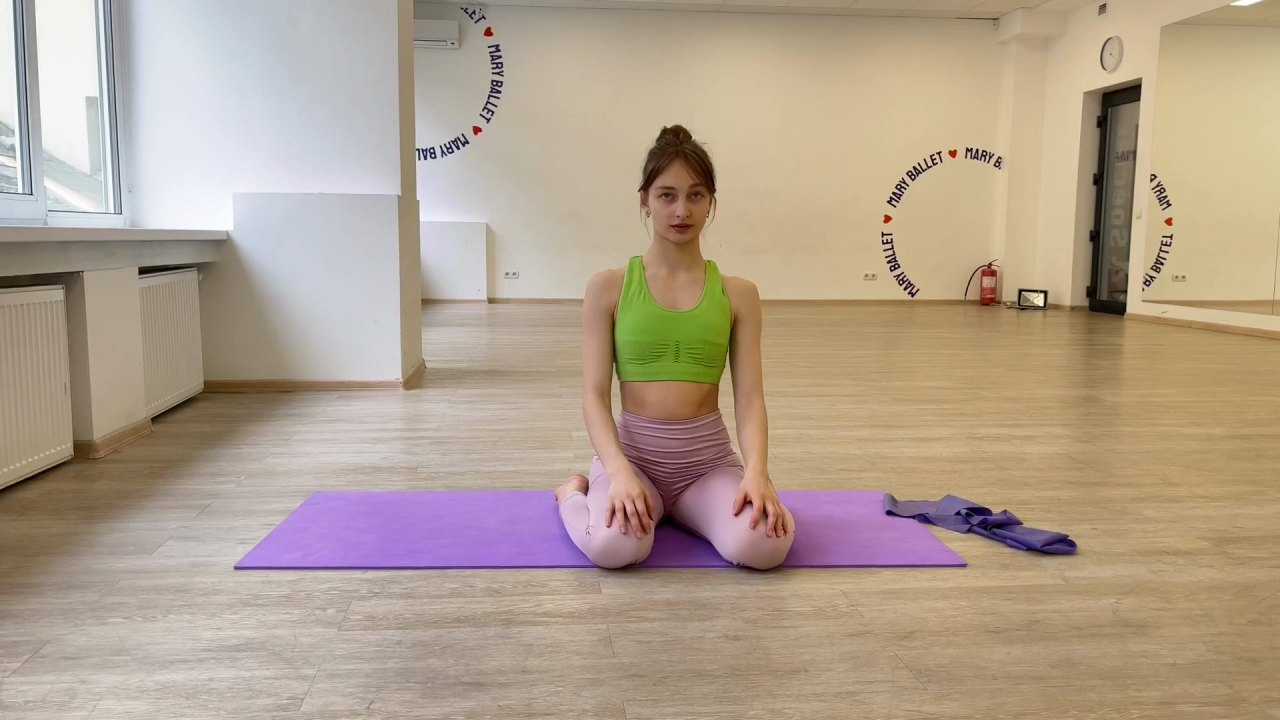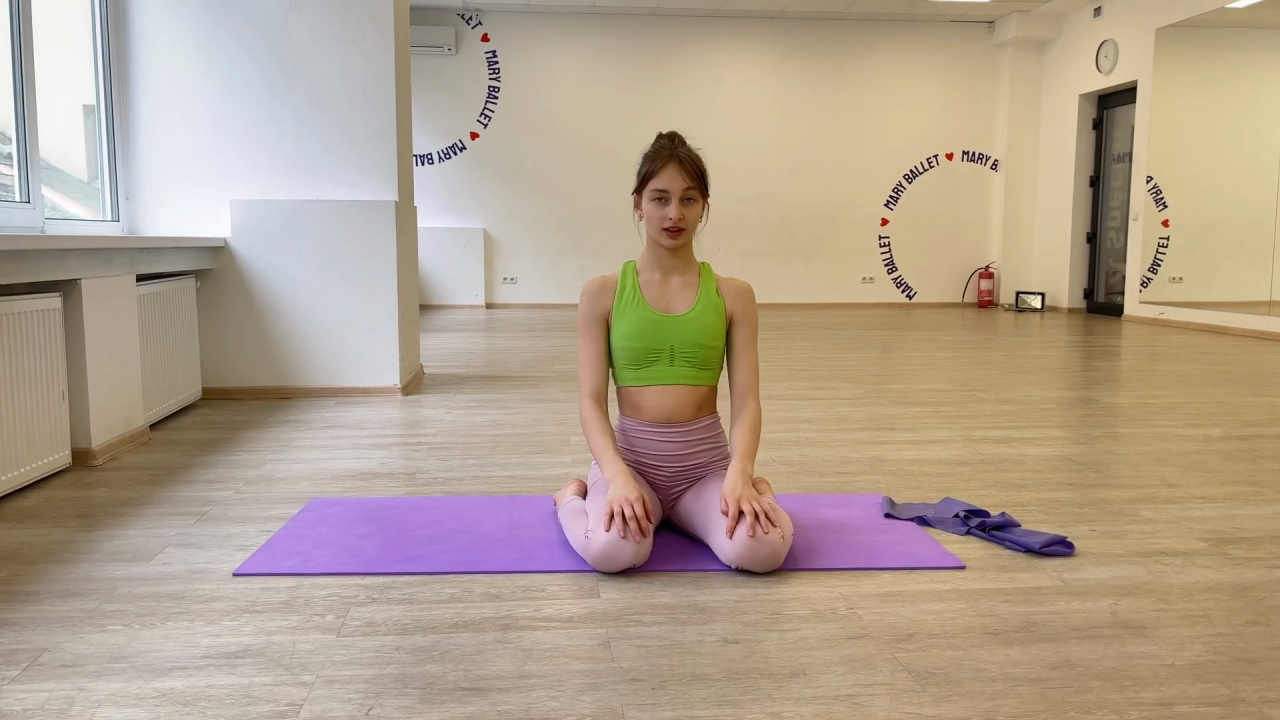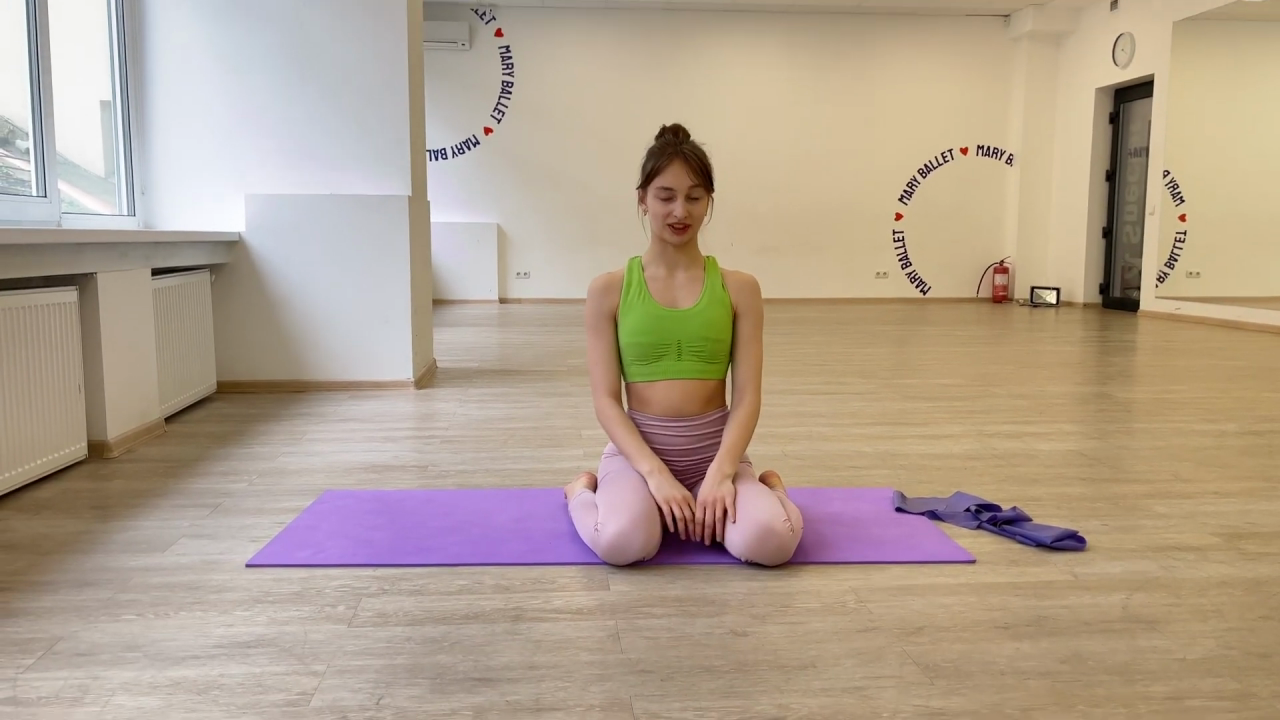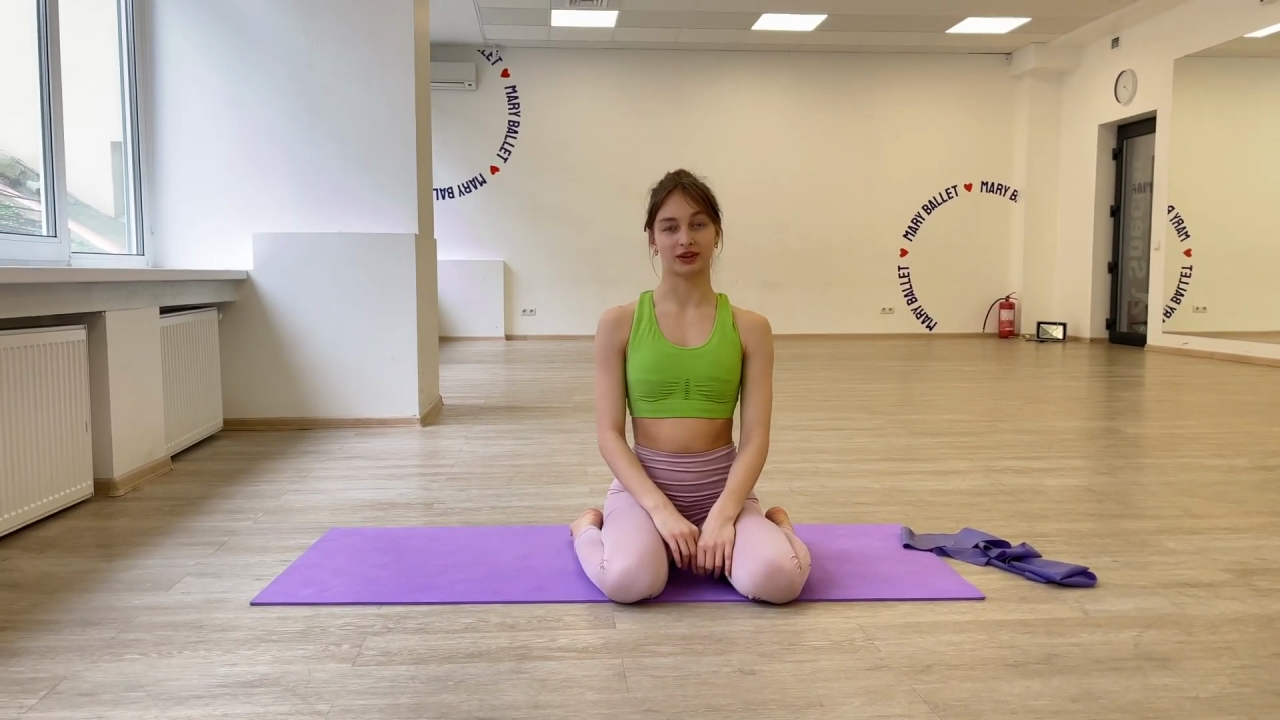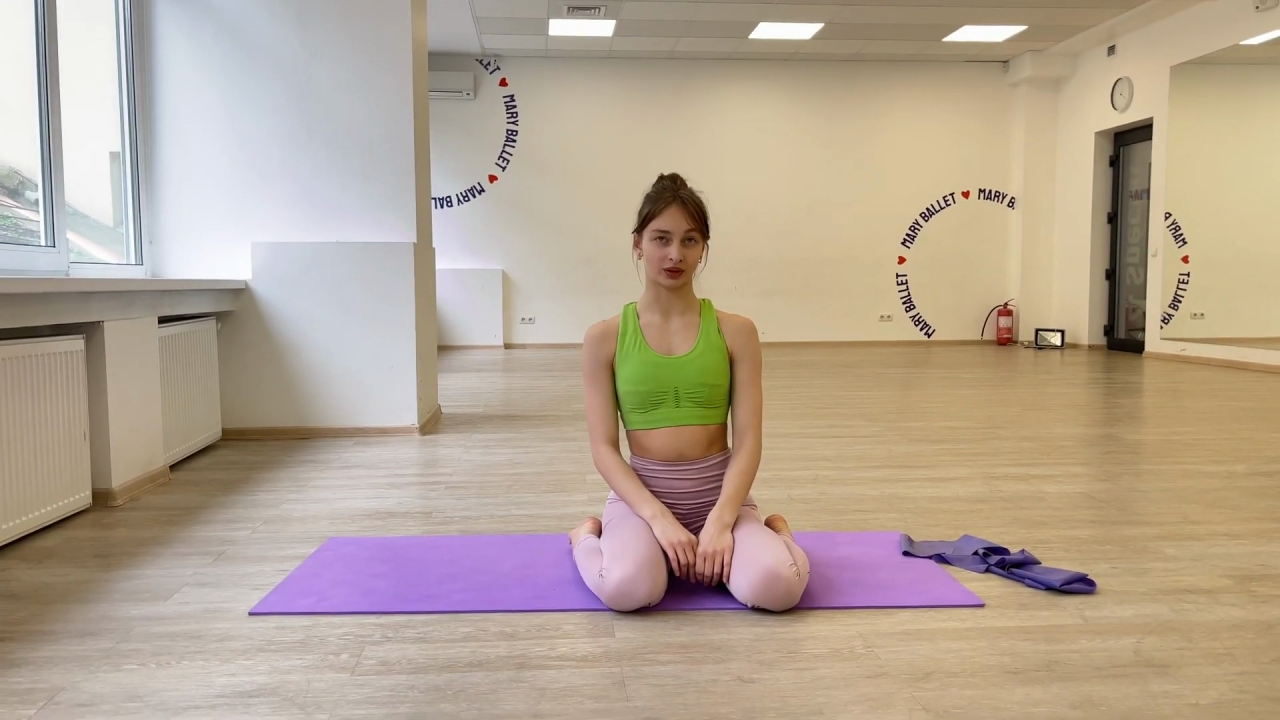
dt=1s
person 1, frame 1
left shoulder: (738, 294)
right shoulder: (608, 287)
left elbow: (750, 398)
right elbow: (595, 396)
left wrist: (756, 471)
right wrist: (619, 471)
left hip: (708, 456)
right hip: (633, 450)
left knee: (764, 545)
right knee: (612, 546)
left ankle: (681, 506)
right ankle: (574, 494)
person 1, frame 2
left shoulder: (734, 296)
right shoulder: (602, 292)
left elbow: (746, 401)
right elbow: (591, 401)
left wrist: (739, 473)
right wrist: (617, 477)
left hip: (706, 458)
right hip: (632, 454)
left knee: (762, 549)
right knee: (612, 551)
right ankle: (573, 498)
person 1, frame 3
left shoulder: (739, 288)
right shoulder: (609, 289)
left elbow: (747, 398)
right elbow: (606, 400)
left wrist: (720, 474)
right wrist: (655, 473)
left hip: (714, 448)
right hip: (637, 448)
left knee: (770, 542)
right knee: (622, 544)
left ankle: (767, 487)
right ankle: (583, 491)
person 1, frame 4
left shoulder: (750, 328)
right shoulder: (619, 323)
left elbow: (755, 438)
right elbow: (610, 434)
left wrist: (722, 514)
right wrist: (661, 508)
left hip: (722, 485)
right hip: (644, 484)
left knee: (777, 578)
right knee: (628, 581)
left ankle: (774, 525)
right ankle: (588, 528)
person 1, frame 5
left shoulder: (736, 332)
right shoulder: (605, 337)
left elbow: (748, 441)
right elbow: (604, 448)
left wrist: (720, 521)
right wrist: (659, 518)
left hip: (718, 492)
right hip: (641, 493)
left knee: (775, 587)
right knee: (627, 590)
left ankle: (773, 532)
right ankle: (587, 537)
